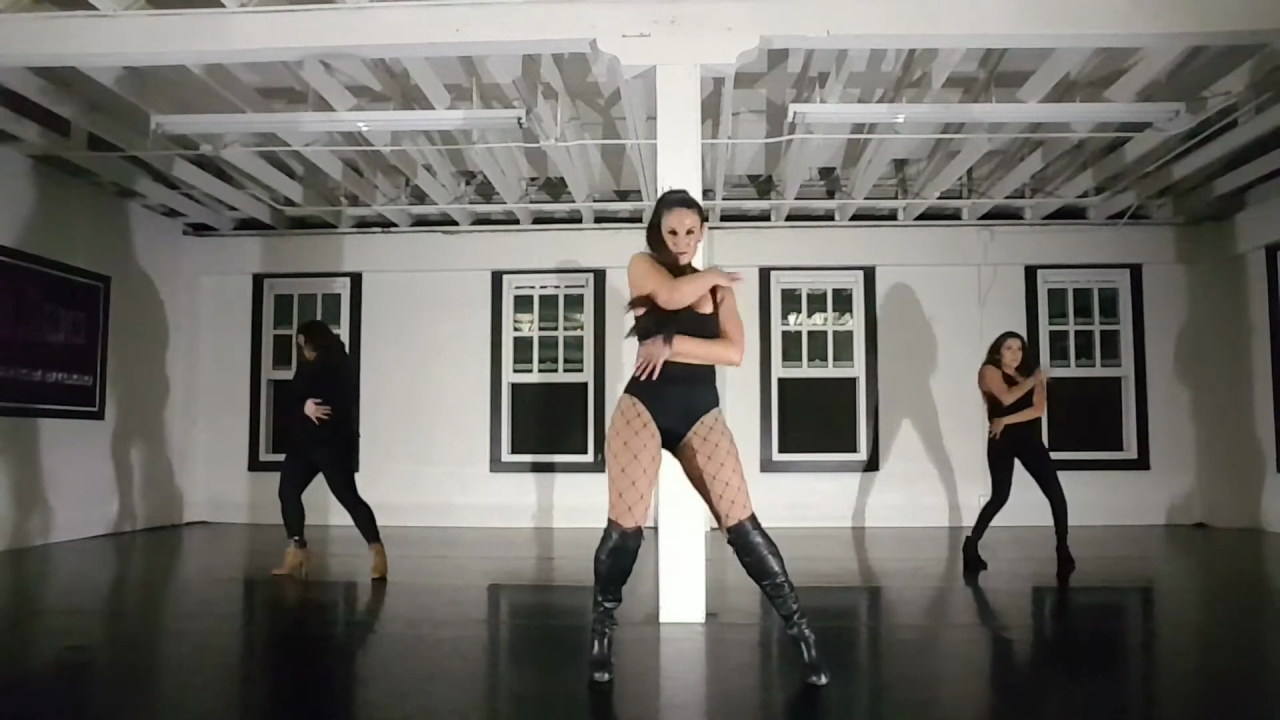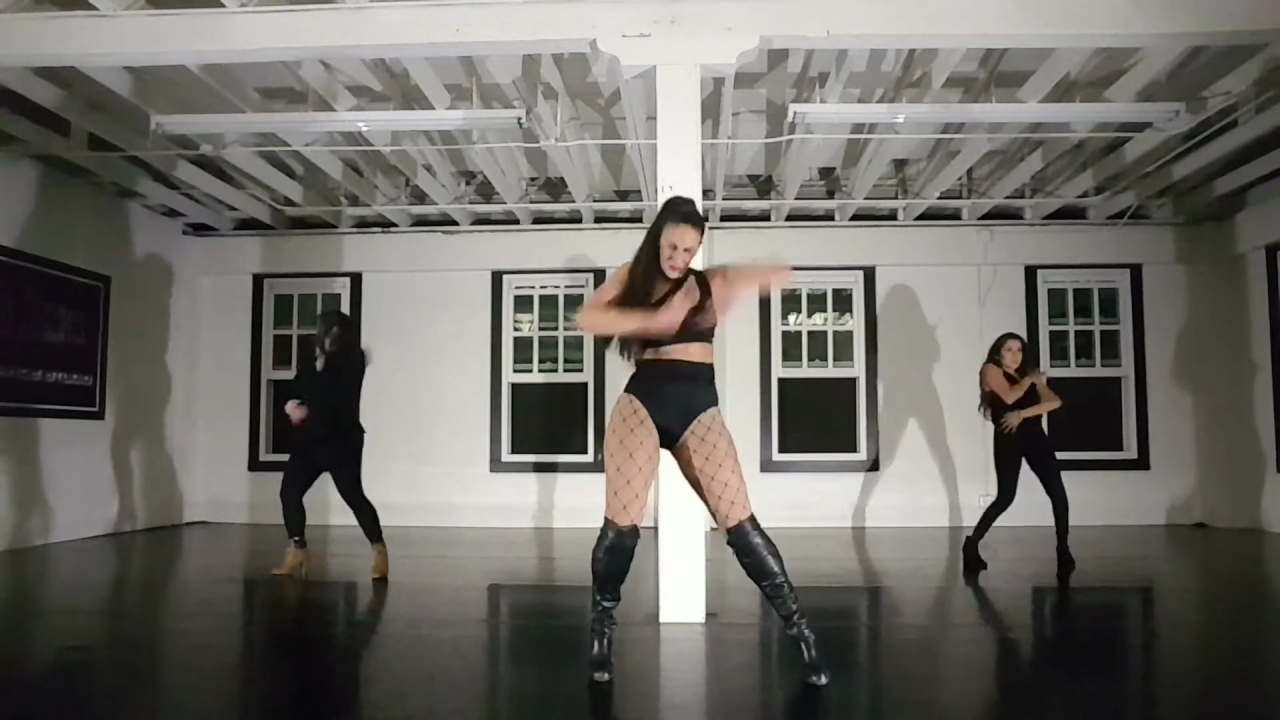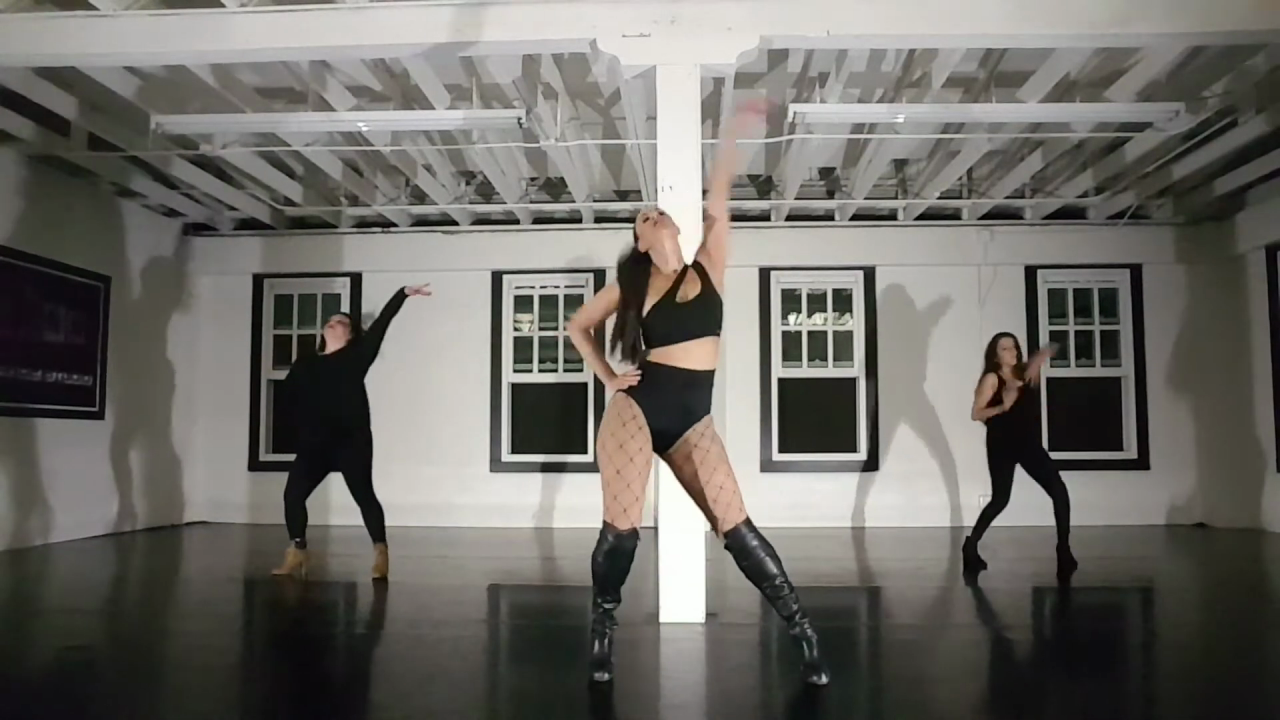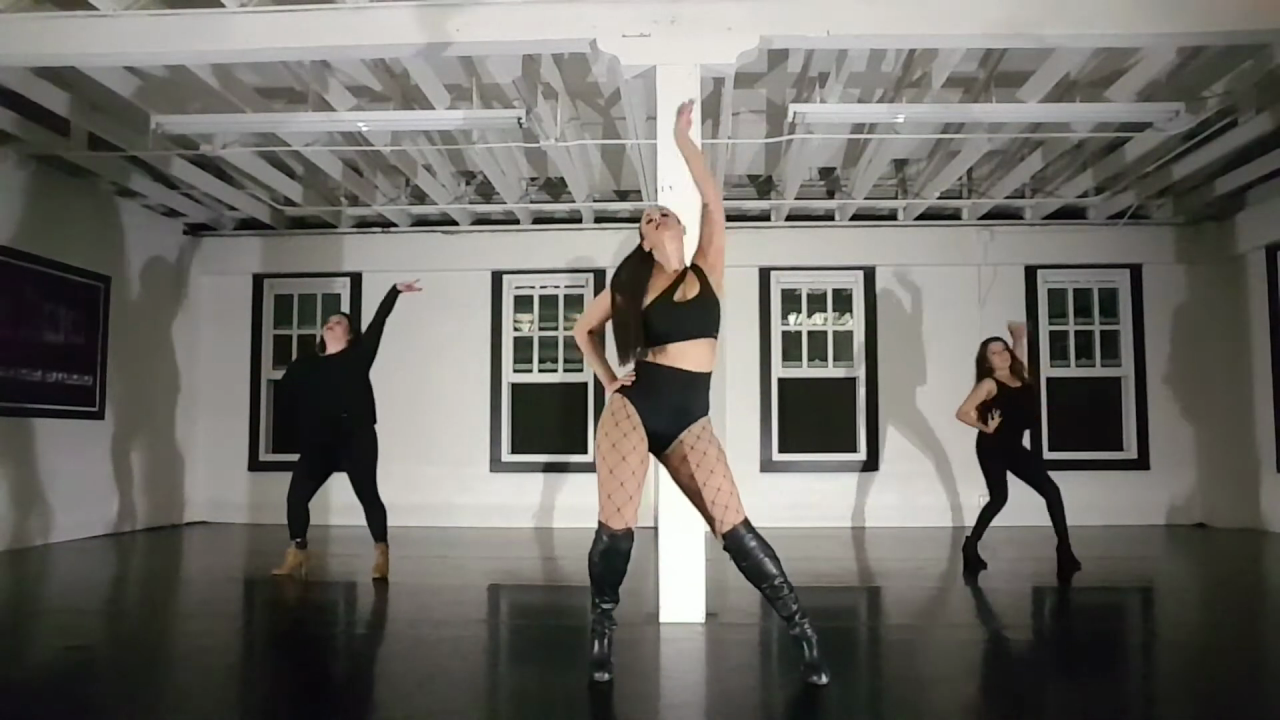
dt=0.2s
person 1, frame 1
left shoulder: (717, 287)
right shoulder: (643, 266)
left elbow: (735, 350)
right elbow: (674, 294)
left wrist: (672, 343)
right wrist: (712, 275)
left hip: (701, 407)
right hip: (644, 402)
left knee: (741, 522)
right knee: (626, 523)
left ankle: (801, 630)
right ankle: (602, 628)
person 1, frame 2
left shoulder: (711, 281)
right shoulder: (631, 275)
left elbow: (777, 273)
right elbow: (588, 318)
left wrist: (729, 288)
right wrist: (650, 320)
left hip: (699, 406)
right hip: (642, 402)
left knee: (741, 523)
right knee: (622, 523)
left ankle: (801, 631)
right ankle: (600, 632)
person 1, frame 3
left shoulder: (709, 264)
right shoulder: (630, 284)
left elbow: (717, 199)
right elbow: (578, 326)
left wrist: (732, 133)
right wrist: (607, 376)
left hip: (692, 416)
right hip: (637, 409)
left knee: (736, 524)
right knee: (622, 524)
left ankle: (802, 627)
right ankle: (602, 630)
person 1, frame 4
left shoulder: (707, 267)
right shoulder: (629, 284)
left elbow: (713, 202)
right elbow: (584, 329)
left wrist: (683, 139)
right wrist: (607, 379)
left hip: (690, 418)
right hip: (633, 407)
left knee: (733, 526)
right knee: (616, 526)
left ankle: (803, 630)
right ankle: (601, 632)
person 2, frame 1
left shoulder: (336, 364)
right shoulder: (311, 367)
right elbow: (296, 396)
right wrist: (304, 405)
left hip: (333, 441)
right hip: (304, 441)
left knee: (348, 496)
right knee: (288, 492)
left ankle: (377, 552)
right ankle: (297, 553)
person 2, frame 2
left shoulder: (350, 359)
right shoulder: (313, 366)
right elbow: (296, 393)
right wrist: (292, 406)
left hip: (340, 440)
right hip: (310, 440)
left knee: (353, 495)
right knee: (289, 492)
left ankle: (379, 552)
right ankle: (297, 553)
person 2, frame 3
left shoulder: (356, 354)
right shoulder: (307, 363)
left elbow: (380, 325)
right elbow: (290, 393)
left wrist: (403, 294)
right wrist: (305, 419)
left hip: (351, 439)
right hip: (316, 441)
left knee: (363, 495)
right knee: (293, 494)
left ankle: (381, 553)
right ankle: (297, 553)
person 2, frame 4
left shoulder: (358, 355)
right shoulder: (306, 364)
left elbow: (378, 322)
right elbow: (285, 392)
left wrist: (396, 290)
right wrist: (304, 418)
left hip: (356, 439)
right hip: (318, 442)
left knee: (367, 494)
right knee: (297, 495)
left ankle: (381, 554)
right ankle: (297, 555)
person 3, frame 1
left shoulder: (1033, 376)
right shoulder: (989, 372)
left elbow: (1038, 409)
right elbow: (1007, 398)
left wrist: (1004, 420)
right wrist: (1030, 381)
left hip: (1030, 441)
right hip: (1001, 442)
left knee: (1055, 493)
right knee: (1000, 496)
left ankle: (1063, 549)
right ankle: (971, 546)
person 3, frame 2
left shoulder: (1031, 377)
right shoulder: (991, 370)
left elbow: (1053, 401)
right elbow: (1009, 397)
left wrist: (1022, 414)
right wrist: (1029, 380)
left hip: (1035, 438)
right hip: (1007, 440)
left knee: (1058, 492)
right knee: (1005, 497)
left ankle: (1063, 549)
right ankle: (971, 545)
person 3, frame 3
left shoulder: (1024, 372)
right shoulder: (991, 378)
left elbow: (1048, 351)
right elbow: (976, 414)
left wrist: (1036, 362)
right wrist: (1002, 406)
left hip: (1028, 442)
right hip: (1001, 444)
left knee: (1059, 491)
right knee: (1000, 499)
left ankle: (1063, 549)
right ankle: (971, 546)
person 3, frame 4
left shoulder: (1019, 374)
right shoulder: (988, 383)
left elbow: (1020, 344)
right elbow: (962, 413)
left wrist: (1018, 336)
right wrist: (986, 428)
left hip: (1014, 447)
right hip: (992, 448)
left knee: (1051, 490)
right knee: (999, 498)
left ankle: (1064, 548)
right ankle: (971, 546)
